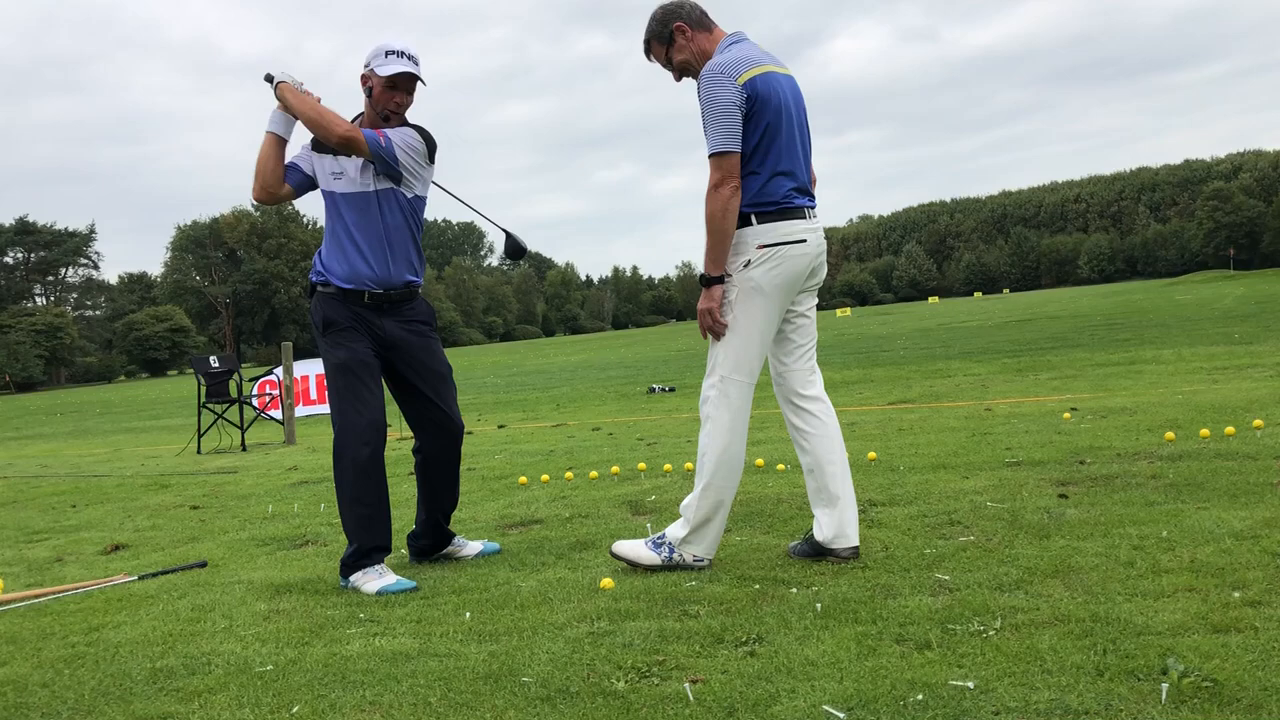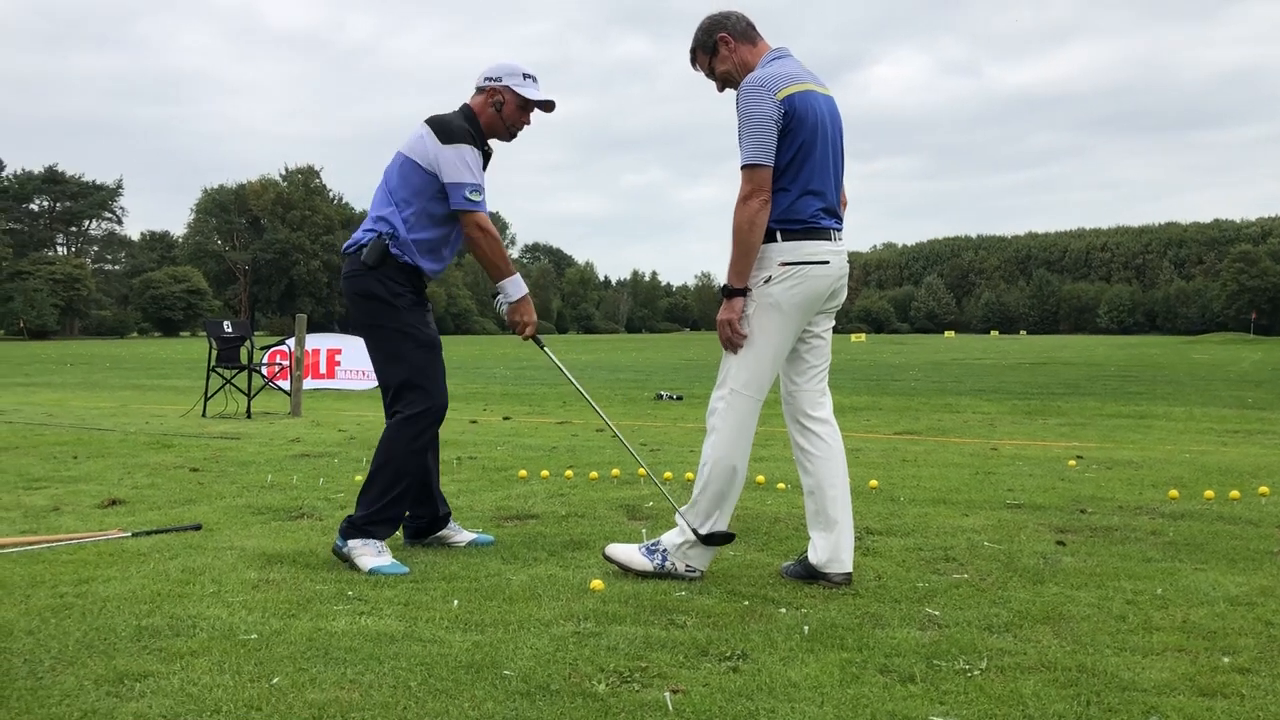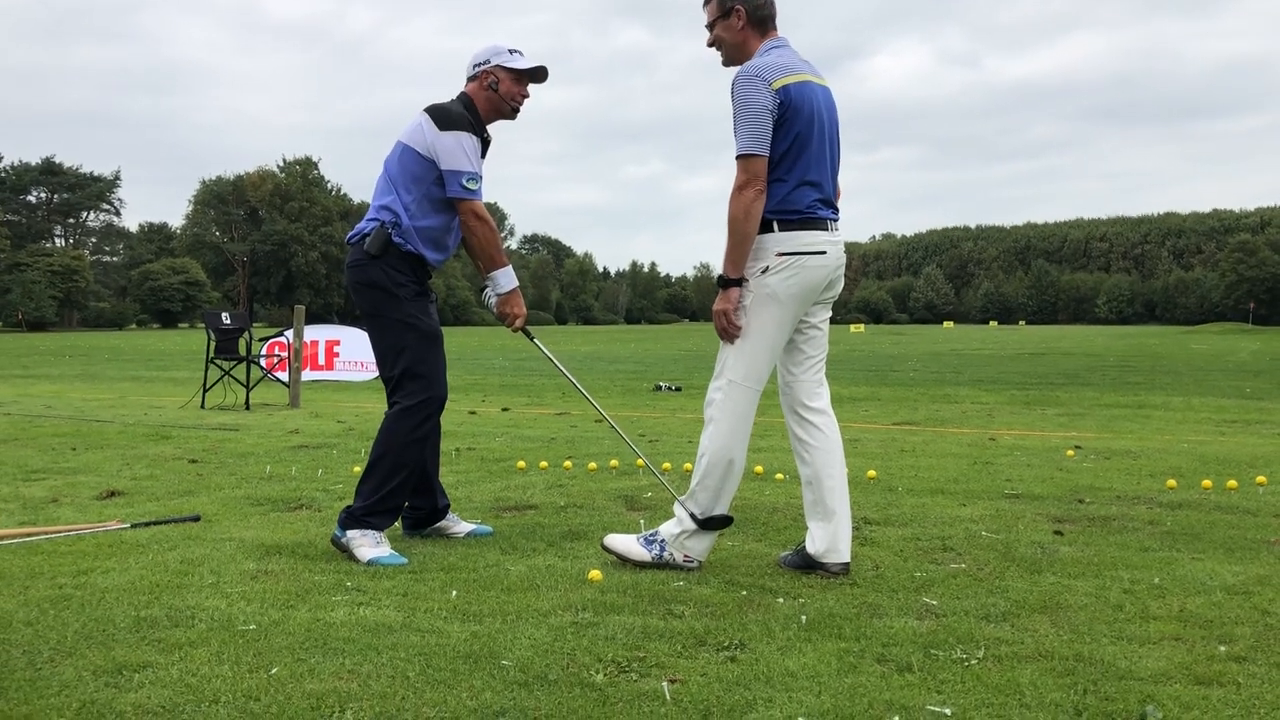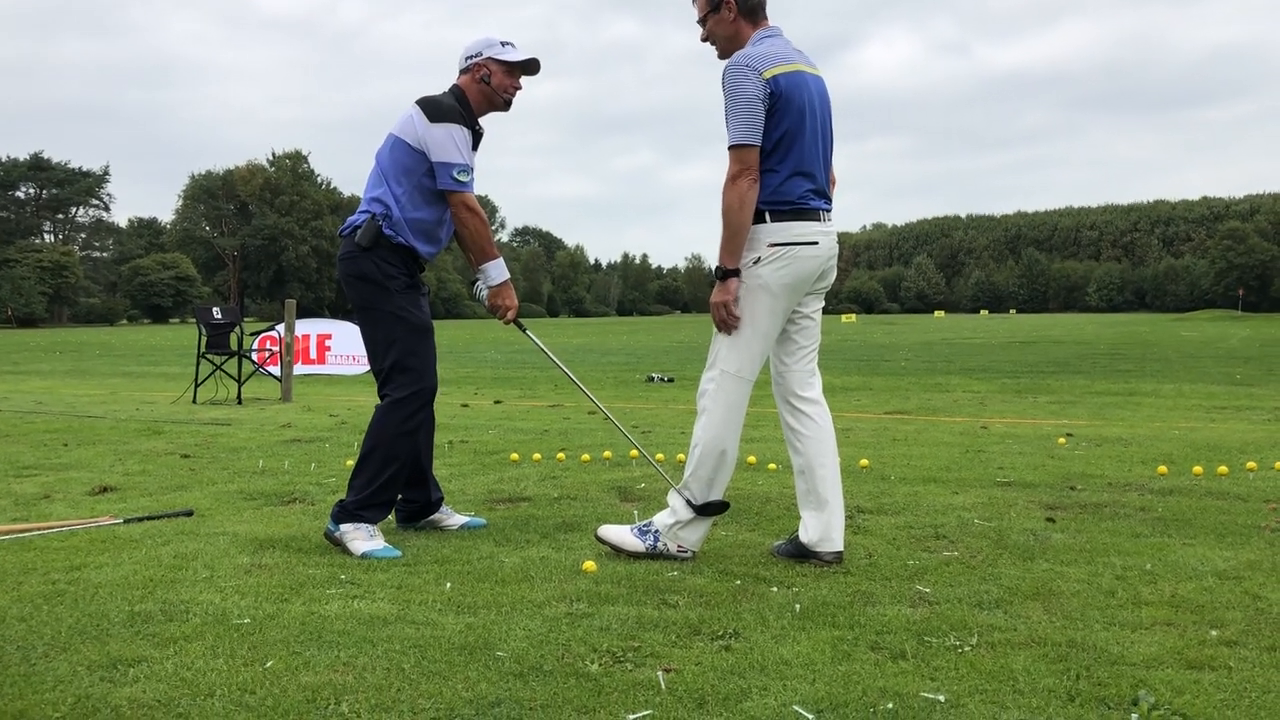
dt=0.7s
person 1, frame 1
left shoulder: (720, 73)
right shoulder: (775, 68)
left elbow: (726, 183)
left wrist: (712, 279)
left hip: (764, 244)
right hip: (805, 236)
left knee: (725, 395)
right knee: (802, 386)
left ankle: (690, 542)
right ankle: (836, 529)
person 1, frame 2
left shoulder: (760, 86)
right shoulder: (816, 87)
left elbow: (756, 197)
left wrist: (734, 291)
left hip: (785, 262)
right hip: (829, 260)
left knee: (734, 406)
right knee: (812, 408)
left ankle: (687, 549)
right ankle: (831, 554)
person 1, frame 3
left shoulder: (756, 77)
right shoulder: (813, 77)
left elbow: (750, 187)
left wrist: (729, 281)
left hip: (780, 253)
right hip: (824, 251)
left knee: (731, 398)
right knee: (808, 399)
left ankle: (684, 540)
right ankle: (829, 545)
person 1, frame 4
left shoulder: (747, 66)
right shoulder: (808, 68)
left elbow: (744, 177)
left wrist: (726, 272)
left hip: (773, 243)
right hip: (818, 241)
left knee: (724, 387)
right knee: (801, 388)
left ankle: (678, 530)
right ankle: (822, 533)
person 2, frame 1
left shoulder: (415, 142)
right shoulder: (324, 147)
left elbow: (341, 134)
right elbow: (268, 192)
left wrist: (290, 91)
right wrist: (279, 117)
left hip: (404, 308)
right hip: (342, 308)
left knee: (442, 427)
right knee: (359, 430)
left ankle: (433, 538)
right ankle: (364, 561)
person 2, frame 2
left shoulder: (467, 146)
right shoulder: (453, 136)
left elbow: (482, 230)
right elbow: (475, 229)
left wrist: (513, 294)
right wrist: (516, 292)
left hip: (396, 280)
right hip: (383, 278)
left knee: (422, 401)
right knee: (421, 403)
left ankle: (427, 520)
right ankle: (363, 532)
person 2, frame 3
left shoulder: (464, 130)
right shoulder: (452, 123)
left elbow: (466, 222)
right elbow: (474, 217)
left wrist: (496, 287)
right wrist: (508, 285)
left hip: (401, 270)
right hip: (387, 266)
left knee: (424, 392)
right knee: (419, 393)
left ankle: (425, 511)
right ankle: (361, 523)
person 2, frame 4
left shoulder: (457, 123)
right shoulder: (444, 115)
left elbow: (457, 215)
right elbow: (464, 209)
left wrist: (488, 279)
right wrist: (500, 278)
left hip: (395, 262)
right hip: (379, 259)
left knee: (416, 385)
right knee: (409, 386)
left ankle: (420, 503)
right ankle: (354, 517)
